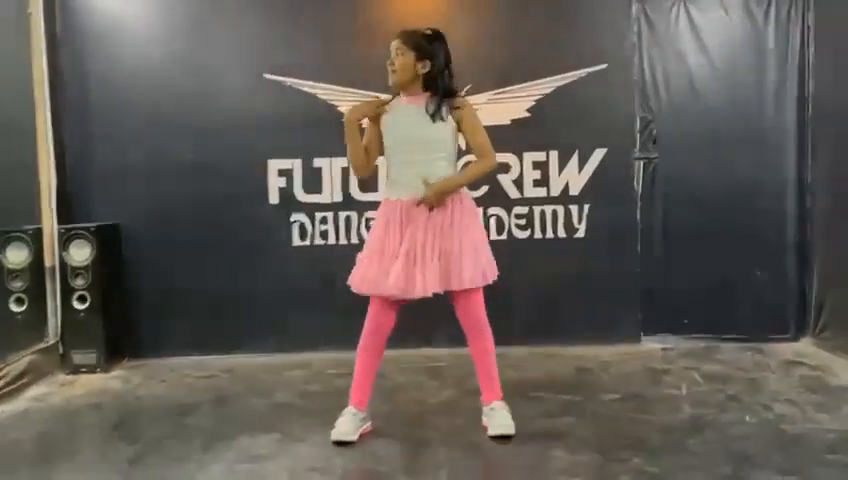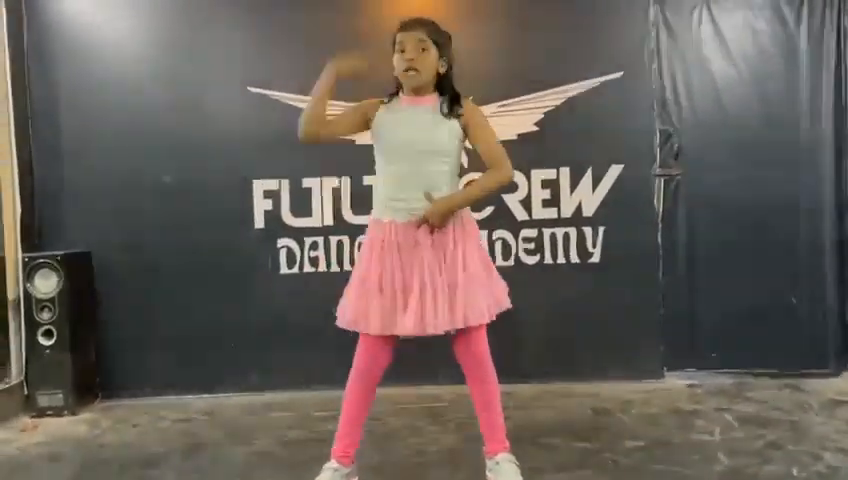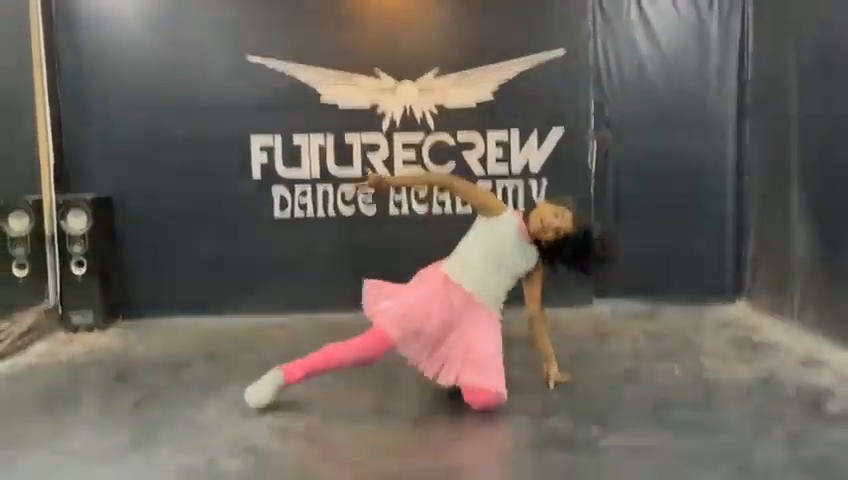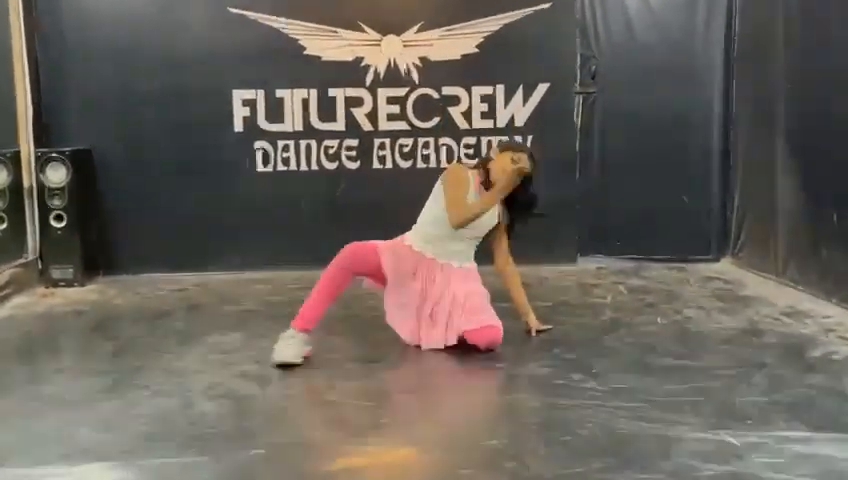
dt=1s
person 1, frame 1
left shoulder: (453, 105)
right shoulder: (382, 111)
left elbow: (488, 159)
right elbow: (362, 169)
left wrist: (446, 186)
right wrist: (352, 122)
left hip: (450, 216)
right hip: (399, 219)
left knee: (473, 314)
right knee: (379, 318)
left ankle: (493, 402)
right ankle: (357, 409)
person 1, frame 2
left shoulder: (460, 110)
right shoulder: (377, 111)
left elbow: (502, 170)
right elbow: (309, 131)
left wrist: (452, 203)
right wrist: (331, 74)
left hip: (450, 238)
right hip: (389, 241)
left knee: (474, 353)
right knee: (370, 358)
person 1, frame 3
left shoulder: (535, 261)
right shoulder: (498, 213)
left elbow: (535, 313)
right elbow: (448, 181)
left wrist: (550, 363)
right wrist: (392, 181)
left hip: (478, 316)
right hip: (441, 289)
left knee: (484, 399)
right knee: (373, 345)
left ankle: (456, 371)
right ankle: (283, 375)
person 1, frame 4
left shoulder: (501, 212)
right shoulder: (458, 174)
left elbow: (503, 262)
right elbow: (456, 219)
left wrist: (528, 315)
right wrist: (499, 192)
left hip: (454, 274)
right hip: (409, 256)
left knee: (488, 338)
right knee: (353, 255)
left ankle: (438, 318)
right ankle: (299, 334)
